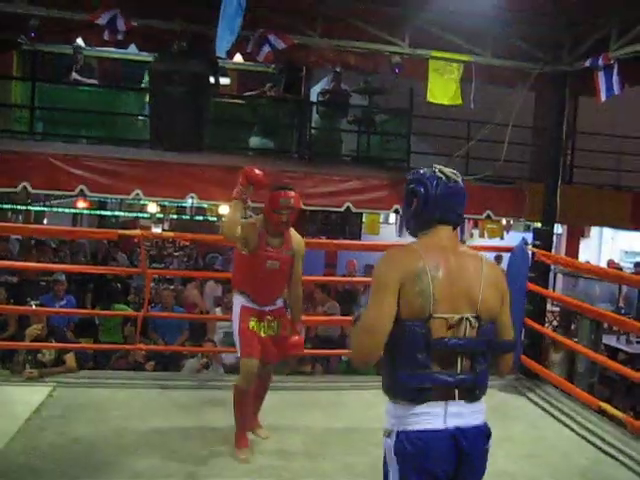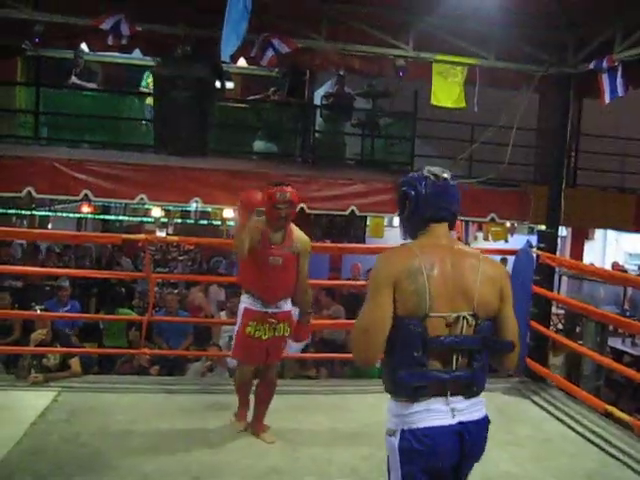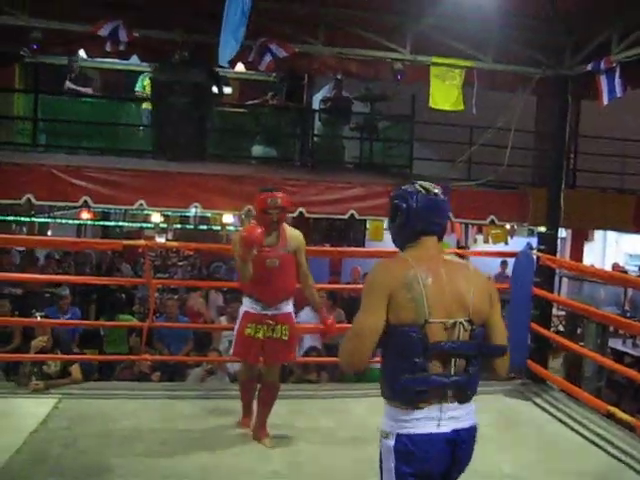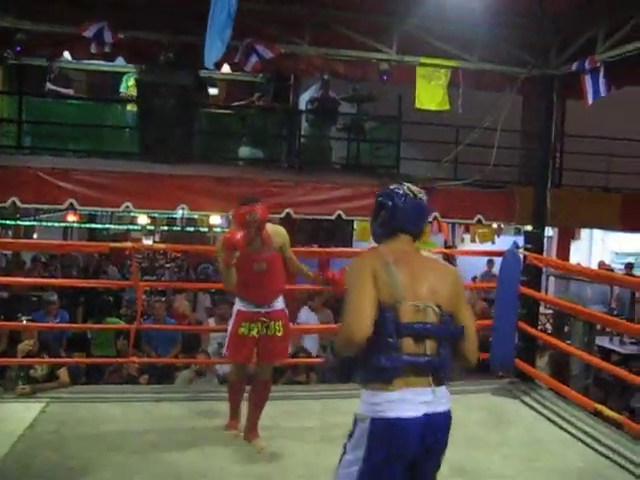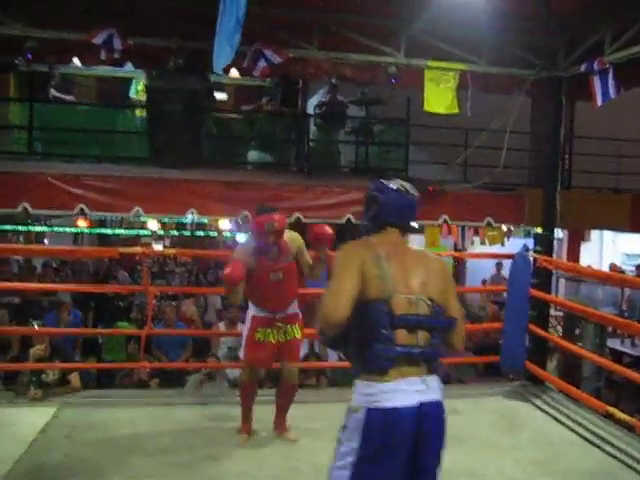
dt=0.2s
person 1, frame 1
left shoulder: (398, 262)
right shoulder: (492, 273)
left elbow: (363, 353)
right elbow: (504, 363)
left wrist: (366, 320)
left hip: (417, 426)
right hip: (472, 427)
person 1, frame 2
left shoulder: (394, 263)
right shoulder: (492, 271)
left elbow: (365, 354)
right elbow: (509, 360)
left hip: (418, 424)
right hip: (473, 420)
person 1, frame 3
left shoulder: (390, 274)
right shoulder: (480, 281)
left elbow: (353, 361)
right elbow: (501, 366)
left hip: (411, 429)
right hip: (463, 426)
person 1, frame 4
left shoulder: (369, 262)
right shoulder: (447, 273)
left elbow: (357, 331)
right elbow: (470, 353)
left wrist: (337, 351)
left hip: (387, 410)
right hip: (438, 409)
person 1, frame 5
left shoulder: (357, 253)
right shoulder: (436, 265)
left elbow: (333, 314)
right elbow: (457, 341)
left wrist: (329, 333)
left hip: (380, 401)
right hip: (431, 398)
person 2, frame 1
left shoulder: (297, 243)
right shoulder: (249, 230)
left elbow: (295, 286)
right elbow: (228, 232)
left wrist: (296, 324)
right wrist: (238, 201)
left hip: (275, 308)
right hip: (247, 305)
left knee: (266, 368)
right knee: (248, 367)
left ankle: (252, 418)
right ankle: (240, 435)
person 2, frame 2
left shoulder: (301, 241)
right shoulder: (252, 229)
left elbow: (302, 284)
right elbow: (240, 252)
left wrist: (305, 318)
right wrist: (244, 220)
left hip: (282, 310)
right hip: (252, 307)
left knee: (271, 371)
right knee: (246, 368)
left ankle: (258, 422)
right ankle: (242, 410)
person 2, frame 3
left shoulder: (295, 237)
right shoulder: (244, 237)
left elbow: (304, 277)
right elbow: (244, 278)
left wrist: (320, 310)
right wrist: (245, 255)
left hip: (282, 311)
right hip: (253, 309)
left knee: (272, 373)
right knee: (248, 368)
left ankle: (260, 426)
right ankle: (246, 414)
person 2, frame 4
left shoulder: (278, 234)
right shoulder: (227, 243)
left elbow: (292, 264)
right elbow: (230, 286)
left wrist: (314, 277)
right wrist: (229, 260)
left hip: (274, 310)
right hip: (245, 310)
left knee: (265, 372)
right knee: (239, 367)
left ankle: (251, 427)
right ankle: (233, 418)
person 2, frame 5
left shoulder: (293, 241)
right shoulder: (245, 252)
left elbow: (309, 271)
right elbow: (235, 298)
left wrist: (322, 255)
right wrist: (232, 286)
left hip: (289, 313)
right hip: (260, 315)
left knee: (291, 373)
right knee: (251, 370)
left ankle: (280, 423)
right ankle: (246, 424)
